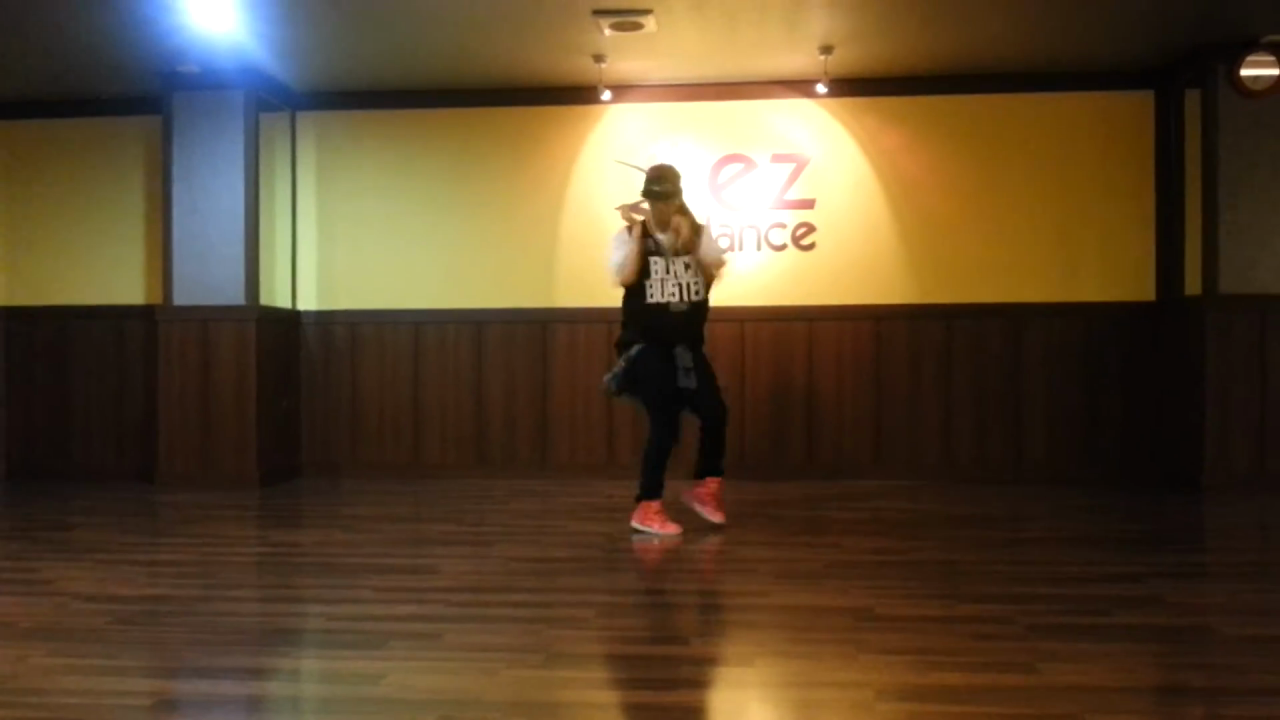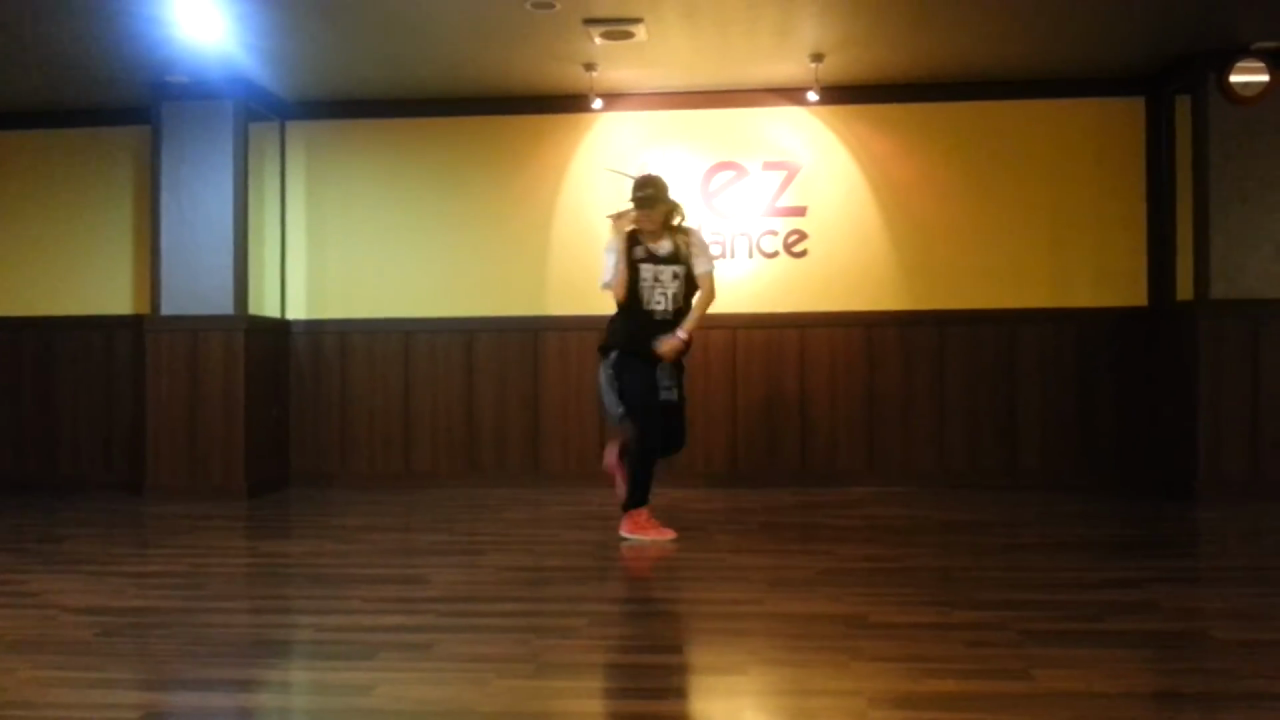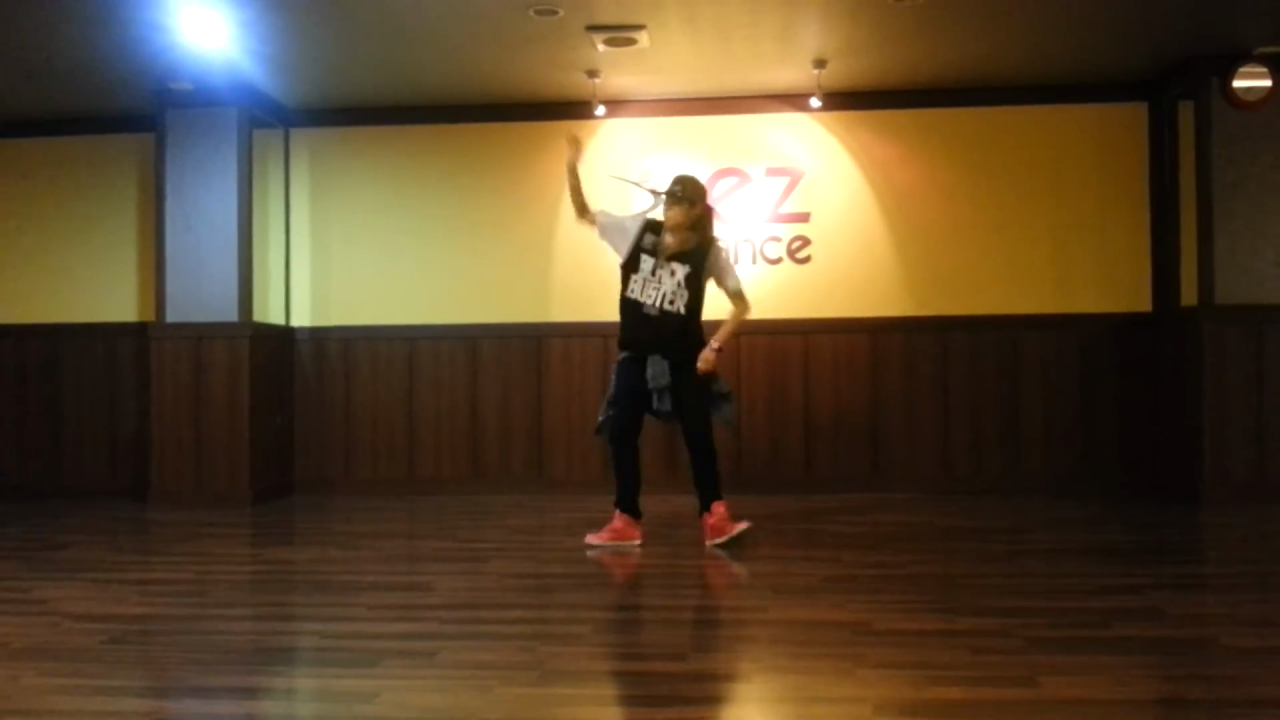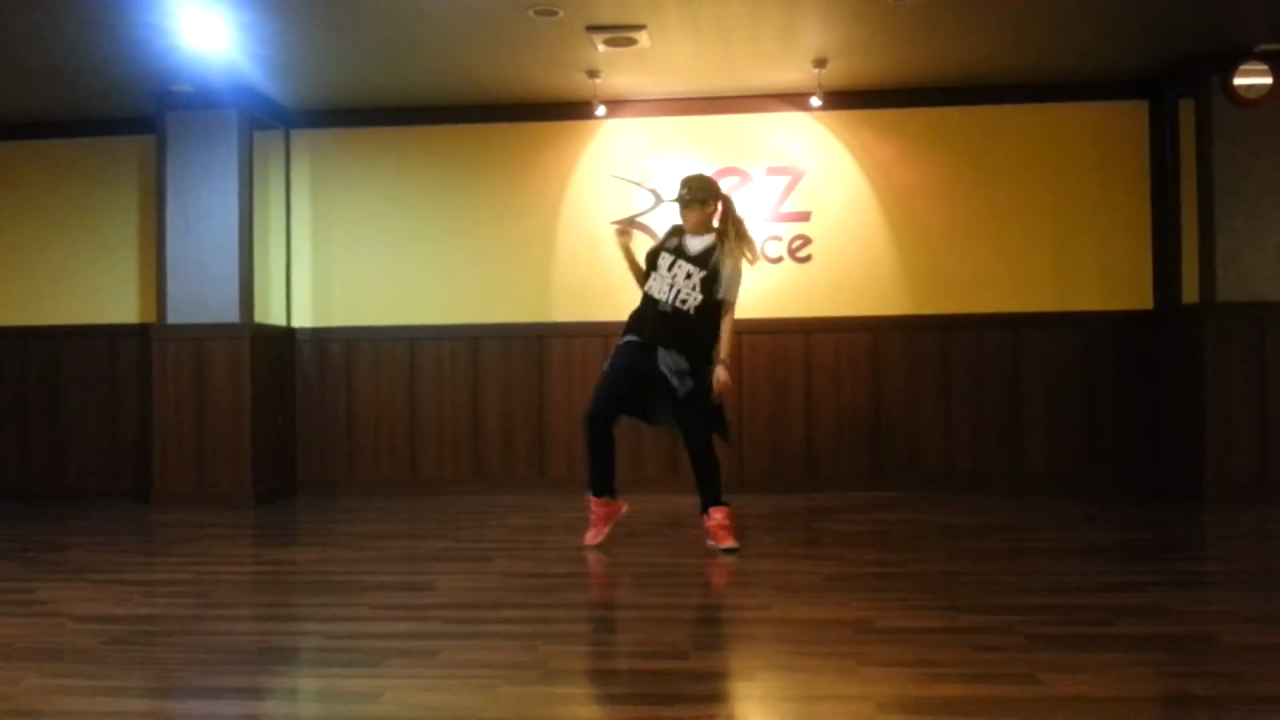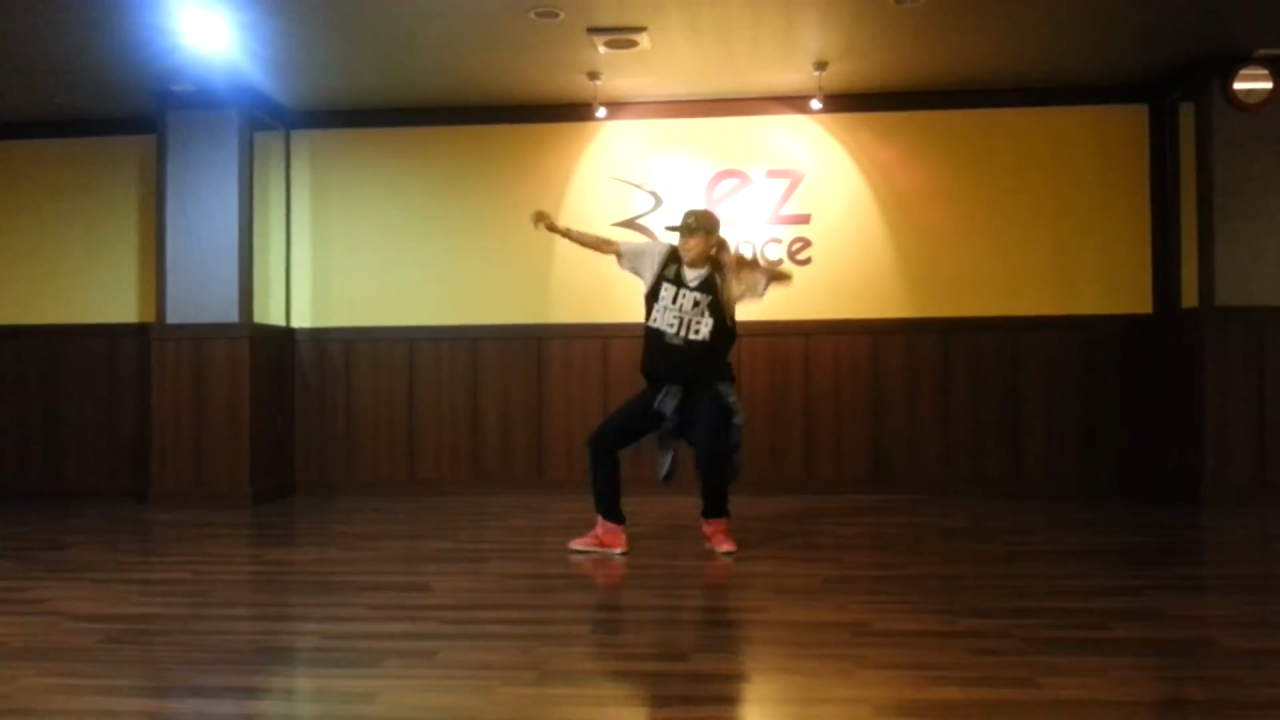
dt=0.4s
person 1, frame 1
left shoulder: (697, 233)
right shoulder: (629, 235)
left elbow: (715, 271)
right elbow: (624, 278)
right wrist: (637, 231)
left hip: (687, 342)
right hip: (648, 343)
left knee: (715, 413)
right knee: (665, 422)
left ankle: (706, 491)
right ankle: (647, 508)
person 1, frame 2
left shoulder: (690, 241)
right shoulder: (624, 247)
left elbow: (707, 293)
right elbow: (619, 294)
left wrist: (681, 334)
right wrist: (619, 241)
left hip: (666, 354)
right hip: (629, 352)
left knee: (671, 438)
right knee: (648, 431)
left ankle: (622, 454)
right ankle: (636, 516)
person 1, frame 3
left shoulder: (709, 253)
right shoulder: (638, 229)
left elbow: (740, 303)
right elbow: (584, 215)
left wrist: (716, 345)
right wrist: (572, 169)
left hip: (685, 357)
right hip: (637, 356)
left knee: (699, 439)
right knee: (620, 431)
left ankle: (715, 519)
right ankle: (626, 522)
person 1, frame 4
left shoulder: (725, 253)
right shoulder: (671, 237)
left elbow: (726, 314)
right elbow: (644, 279)
left wrist: (722, 362)
right wrist: (626, 248)
left hip: (686, 358)
right hip: (640, 345)
left knee: (698, 439)
right knee: (598, 417)
left ankle: (717, 520)
right ankle: (604, 504)
person 1, frame 5
left shoulder: (727, 277)
right shoulder: (660, 257)
left elbow: (782, 276)
right elbow: (610, 246)
left wrist: (751, 267)
right wrist: (559, 229)
left hip: (706, 389)
right hip: (660, 386)
left knee: (712, 457)
right knee: (600, 441)
left ankle: (716, 526)
right ankle: (609, 530)
